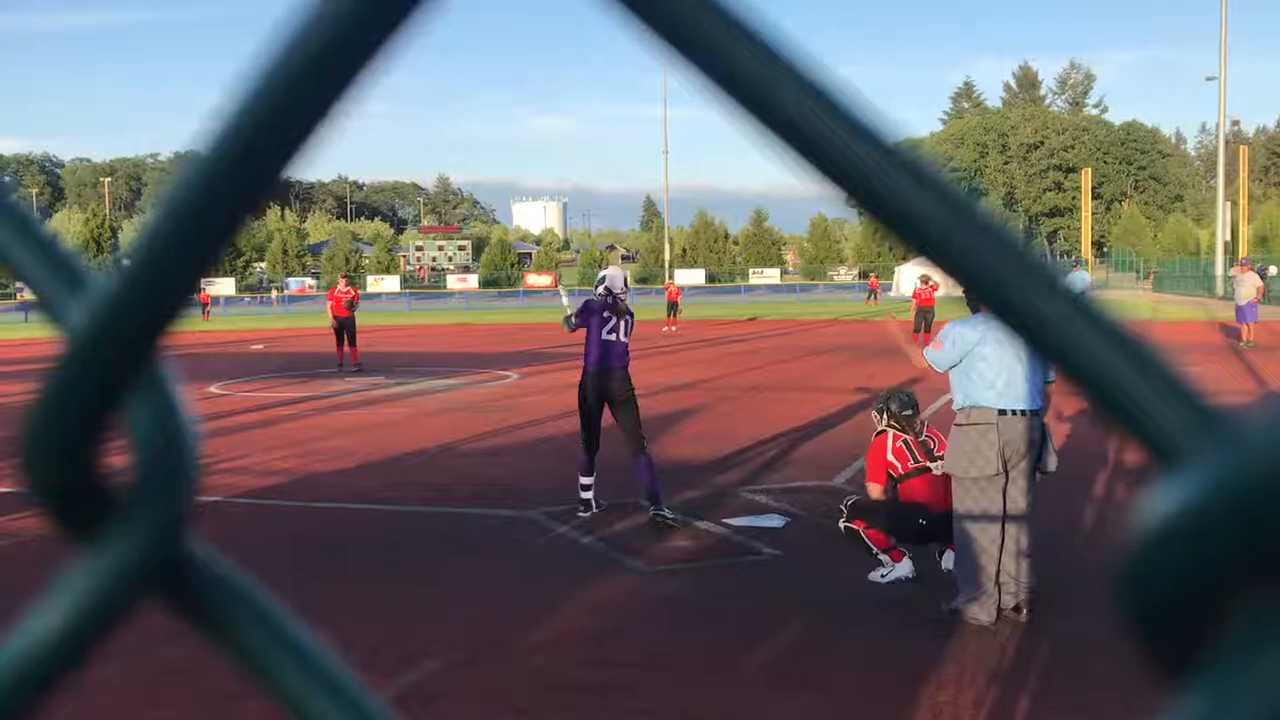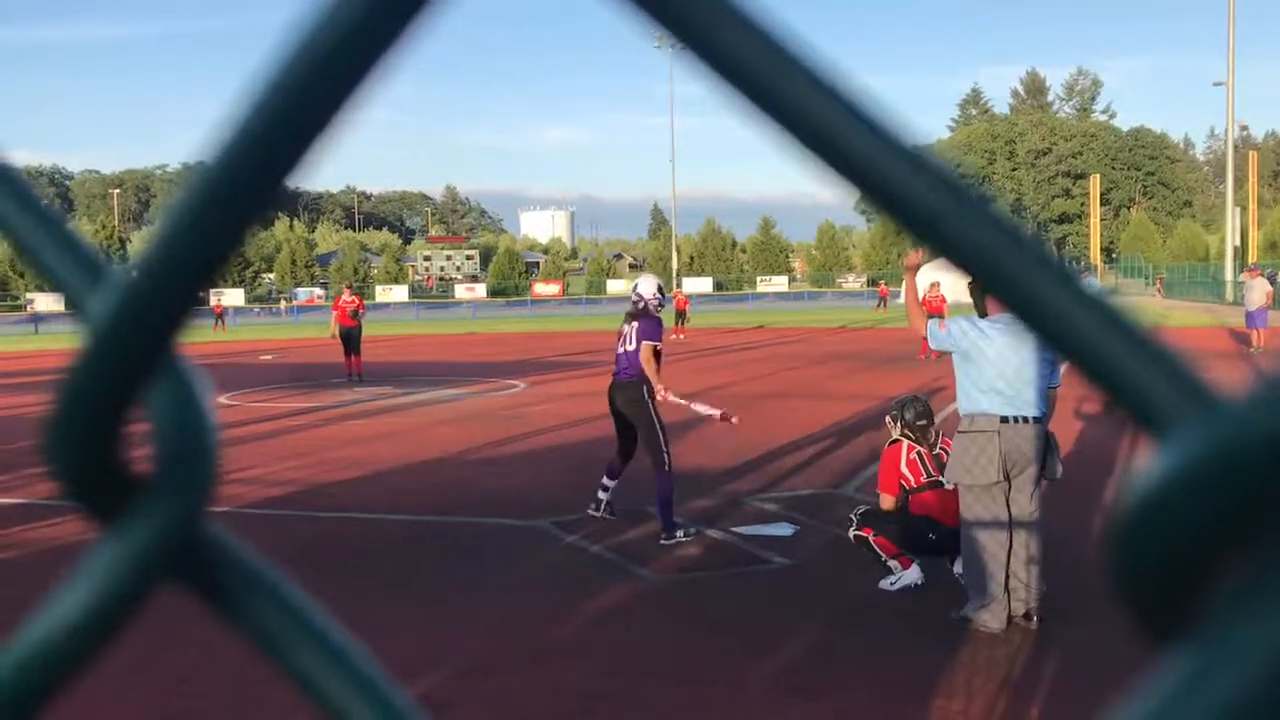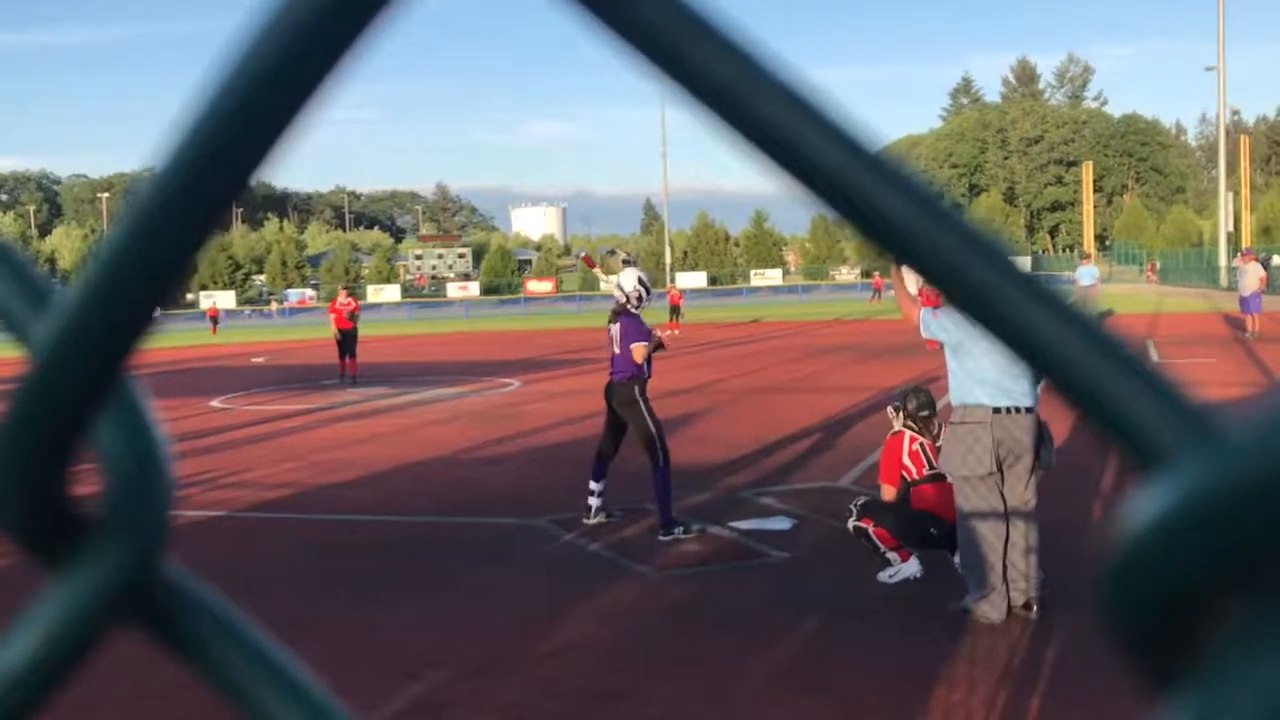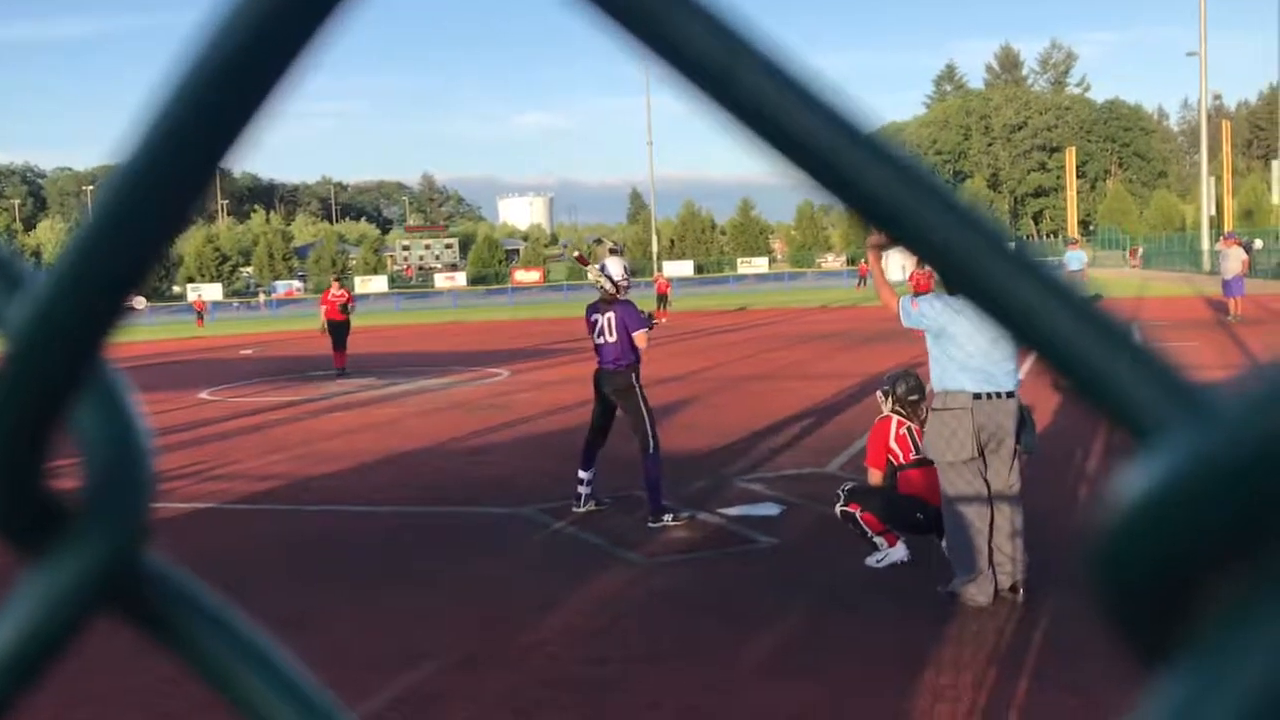
dt=0.5s
person 1, frame 1
left shoulder: (965, 329)
left elbow: (927, 362)
right elbow: (1047, 387)
left wrist: (899, 338)
left hip: (981, 430)
right hip: (1026, 429)
left knee: (976, 519)
right knee: (1016, 515)
left ankle: (980, 604)
right ankle: (1015, 598)
person 1, frame 2
left shoulder: (969, 332)
right shoulder: (1041, 336)
left elbow: (920, 324)
right elbow: (1050, 392)
left wrist: (910, 275)
left hip: (984, 438)
right hip: (1030, 435)
left knee: (985, 526)
right knee: (1024, 521)
left ankle: (989, 610)
right ankle: (1025, 605)
person 1, frame 3
left shoulder: (957, 321)
left elbow: (910, 311)
left wrist: (895, 269)
left hip: (977, 427)
right hip: (1023, 424)
left knee: (980, 516)
right knee: (1020, 511)
left ankle: (988, 602)
right ankle: (1024, 594)
person 1, frame 4
left shoulder: (937, 308)
left elbow: (890, 300)
left wrist: (873, 255)
left hip: (959, 413)
right hip: (1004, 408)
left knee: (964, 500)
right knee: (1005, 495)
left ankle: (975, 584)
right ankle: (1011, 577)
person 2, frame 1
left shoulder: (591, 306)
right shoulder: (629, 315)
left elbow: (569, 325)
left wrist: (571, 317)
left hip: (592, 380)
right hip: (620, 381)
left knee: (589, 443)
right knee: (637, 445)
left ankle: (586, 501)
right ankle: (656, 505)
person 2, frame 2
left shoulder: (628, 322)
right shoulder: (652, 322)
right elbow: (645, 356)
right wrist: (658, 386)
left hip: (617, 390)
right hip: (636, 392)
left knee: (625, 449)
right knee: (662, 458)
left ankle: (601, 501)
right ankle: (668, 528)
person 2, frame 3
left shoulder: (616, 318)
right shoulder: (632, 319)
right elbow: (639, 356)
left wrist: (652, 343)
right wrist: (654, 340)
left hip: (615, 389)
right hip: (631, 391)
left knee: (607, 447)
right knee: (659, 453)
left ankle: (593, 508)
right ankle: (667, 524)
person 2, frame 4
left shoulder: (592, 310)
right shoulder: (626, 307)
right elbow: (642, 343)
right wrist: (645, 324)
left hip: (602, 377)
right hip: (625, 379)
left knee: (595, 437)
right knee: (649, 442)
left ankle: (583, 496)
right ankle: (657, 511)
person 3, frame 1
left shoulder: (882, 443)
right shoulder: (934, 435)
left elbow: (876, 497)
left wrist: (891, 511)
left hip: (914, 523)
right hip: (949, 519)
left knee: (852, 509)
left ankle: (897, 562)
right ankle: (950, 551)
person 3, frame 2
left shoulder: (895, 452)
right shoulder: (947, 445)
left elbow: (887, 508)
left hip: (924, 535)
right hip: (962, 534)
left knee: (861, 519)
left ankle: (906, 568)
right ankle: (959, 559)
person 3, frame 3
left shoulder: (897, 442)
left elbow: (888, 499)
left hip: (926, 528)
left knee: (861, 509)
left ankle: (904, 562)
right ankle: (960, 551)
person 3, frame 4
left shoulder: (885, 425)
left elbow: (875, 483)
left wrist: (883, 498)
left hip: (913, 513)
left knee: (847, 496)
left ankle: (892, 547)
